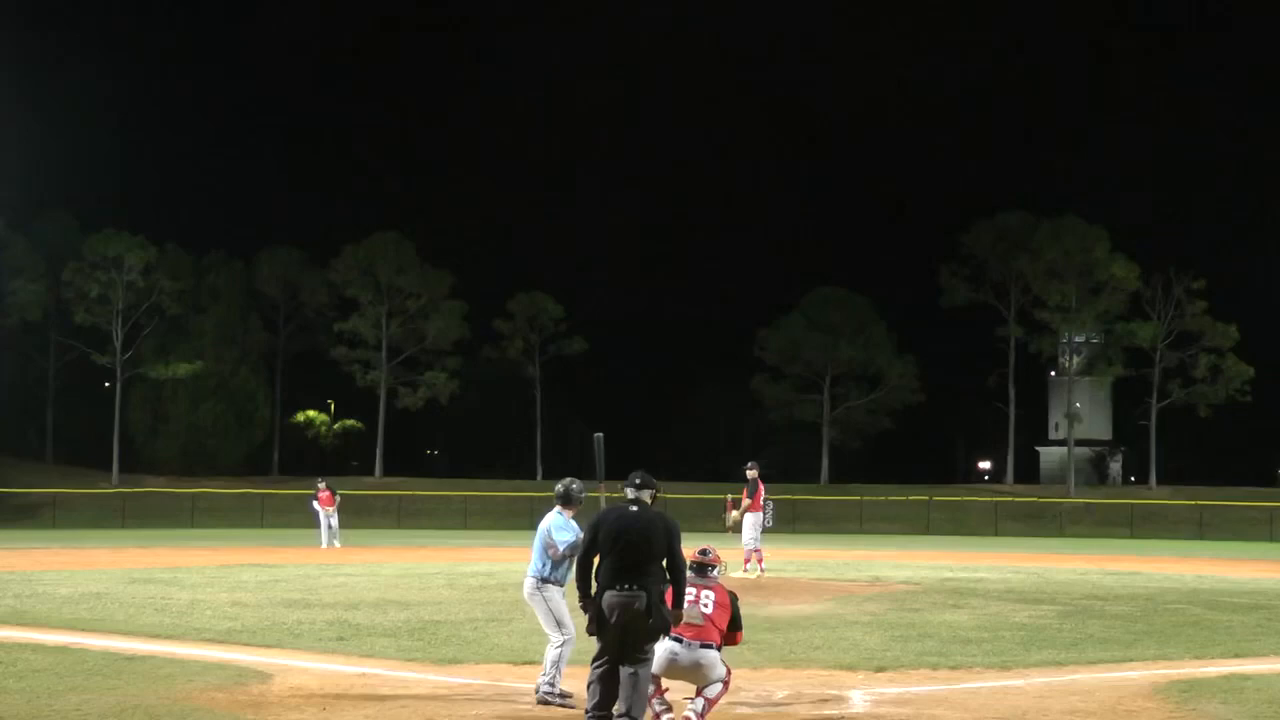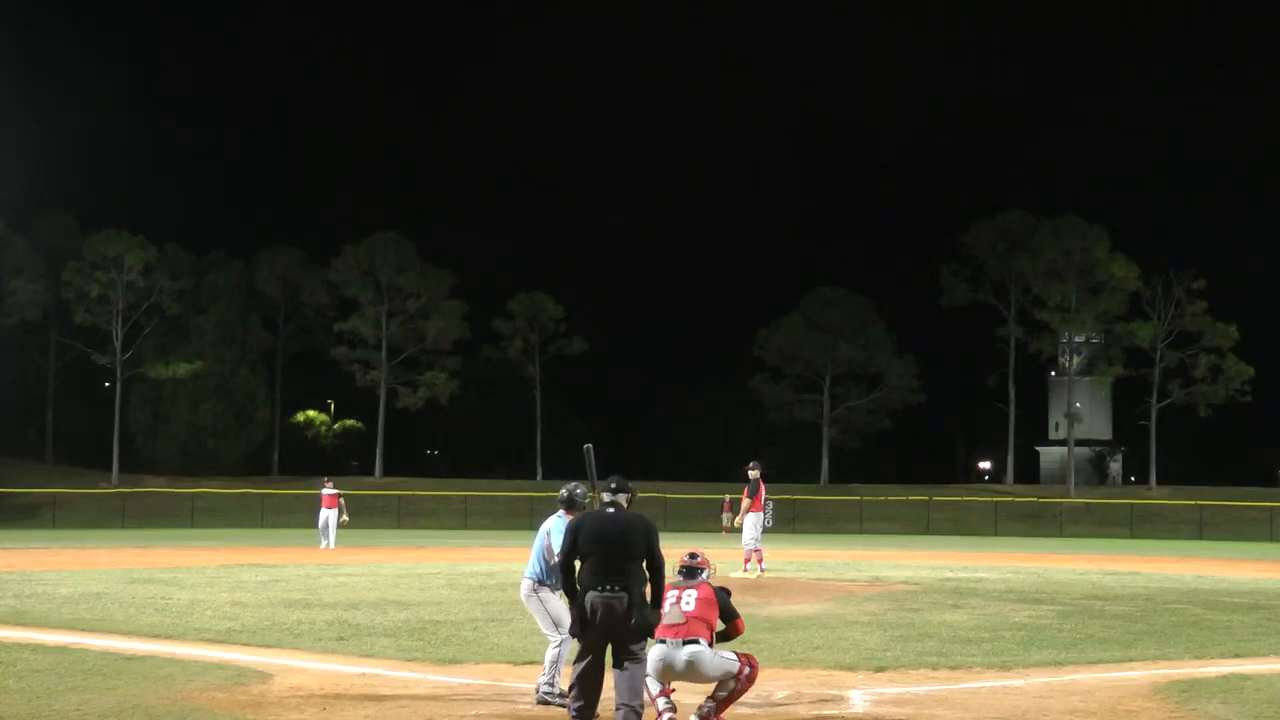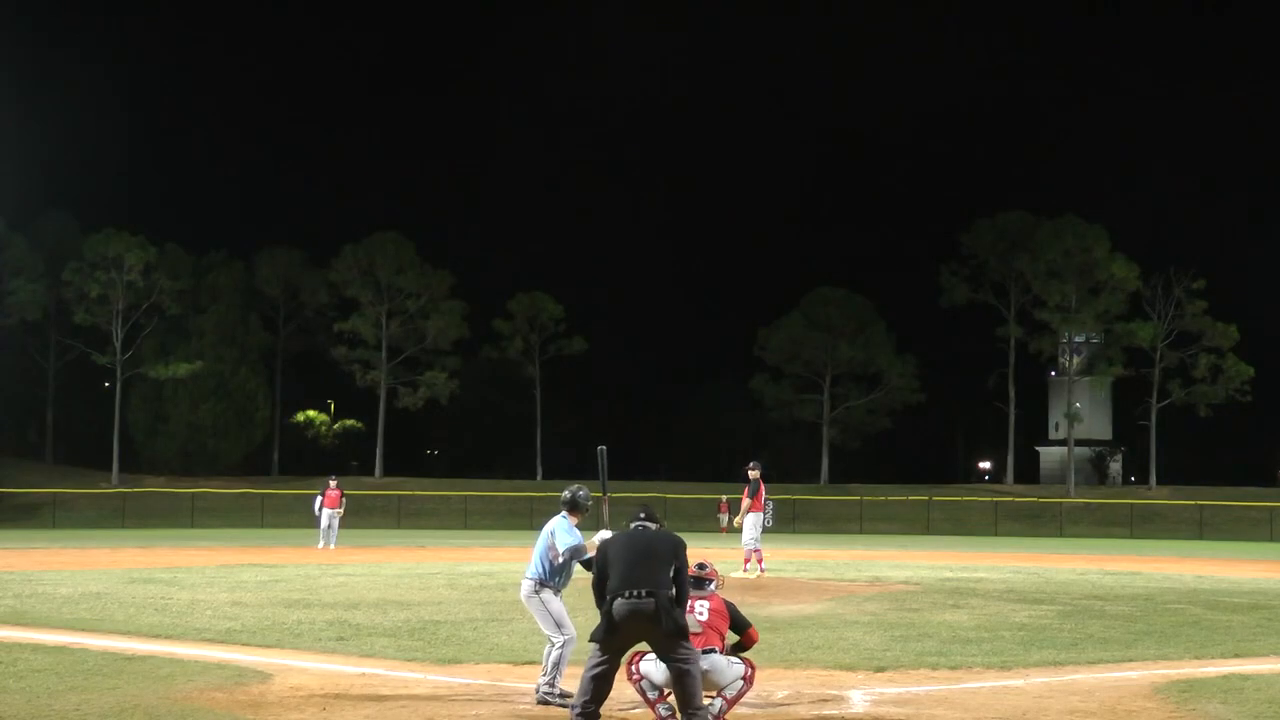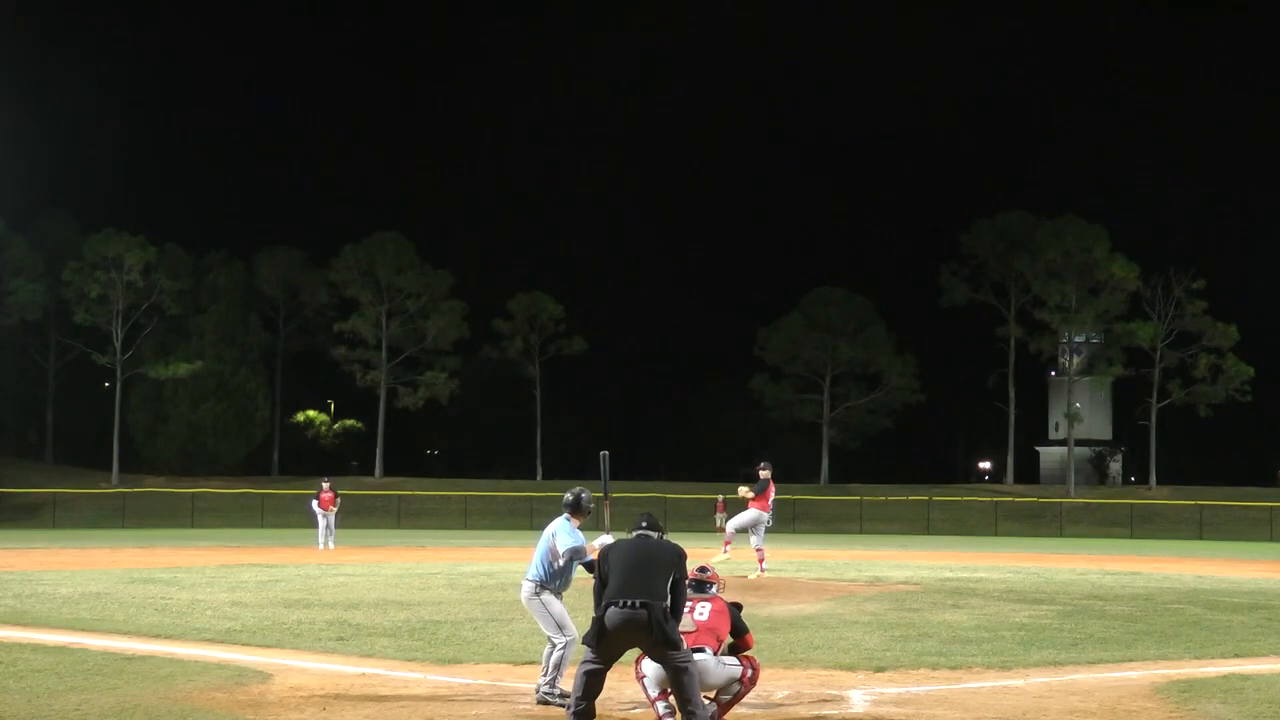
dt=0.7s
person 1, frame 1
left shoulder: (603, 518)
right shoulder: (665, 523)
left elbow: (584, 560)
right elbow: (677, 567)
left wrist: (585, 597)
right wrist: (677, 606)
left hip: (609, 599)
right hip: (646, 601)
left knee: (605, 660)
right knee: (638, 662)
person 1, frame 2
left shoulder: (579, 523)
right shoulder: (643, 524)
left elbow: (565, 564)
right elbow: (657, 567)
left wrist: (574, 599)
right wrist: (655, 605)
left hip: (592, 600)
right hip: (630, 601)
left knee: (587, 660)
right knee: (631, 661)
person 1, frame 3
left shoulder: (609, 544)
right shoulder: (673, 541)
left elbow: (598, 584)
right elbow: (682, 583)
left wrist: (607, 614)
right wrist: (676, 616)
left hip: (620, 607)
right hip: (659, 608)
left knee: (600, 663)
right knee: (684, 661)
person 1, frame 4
left shoulder: (609, 551)
right shoulder: (674, 551)
left elbow: (598, 594)
right elbow: (679, 596)
left wrist: (604, 623)
right wrist: (670, 627)
left hip: (614, 616)
right hip: (653, 617)
left knee: (592, 664)
right knee: (682, 664)
person 2, frame 1
left shoulder: (568, 522)
right shoulder: (555, 520)
left elbow: (584, 549)
right elbow: (572, 549)
left hip: (553, 586)
right hip: (542, 586)
left knee: (559, 635)
right knee: (564, 636)
left ankle: (546, 684)
right ankle: (548, 691)
person 2, frame 2
left shoulder: (570, 526)
right shoulder: (557, 523)
left hip: (548, 588)
right hip: (537, 588)
left knee: (561, 634)
right knee: (562, 635)
left ankle: (547, 684)
right ankle: (547, 691)
person 2, frame 3
left shoulder: (571, 529)
right shoulder: (561, 524)
left elbow: (589, 565)
right elbow: (572, 553)
right wrist: (596, 540)
left hip: (547, 589)
right hip: (538, 589)
left knee: (559, 637)
right knee: (566, 636)
left ankle: (546, 685)
right ankle: (547, 692)
person 2, frame 4
left shoulder: (575, 532)
right shoulder: (562, 526)
left elbow: (591, 567)
right elbow: (571, 554)
right wrist: (598, 543)
left hip: (548, 591)
right hip: (538, 591)
left knee: (558, 637)
right knee: (568, 637)
left ankle: (545, 685)
right ankle: (548, 691)
